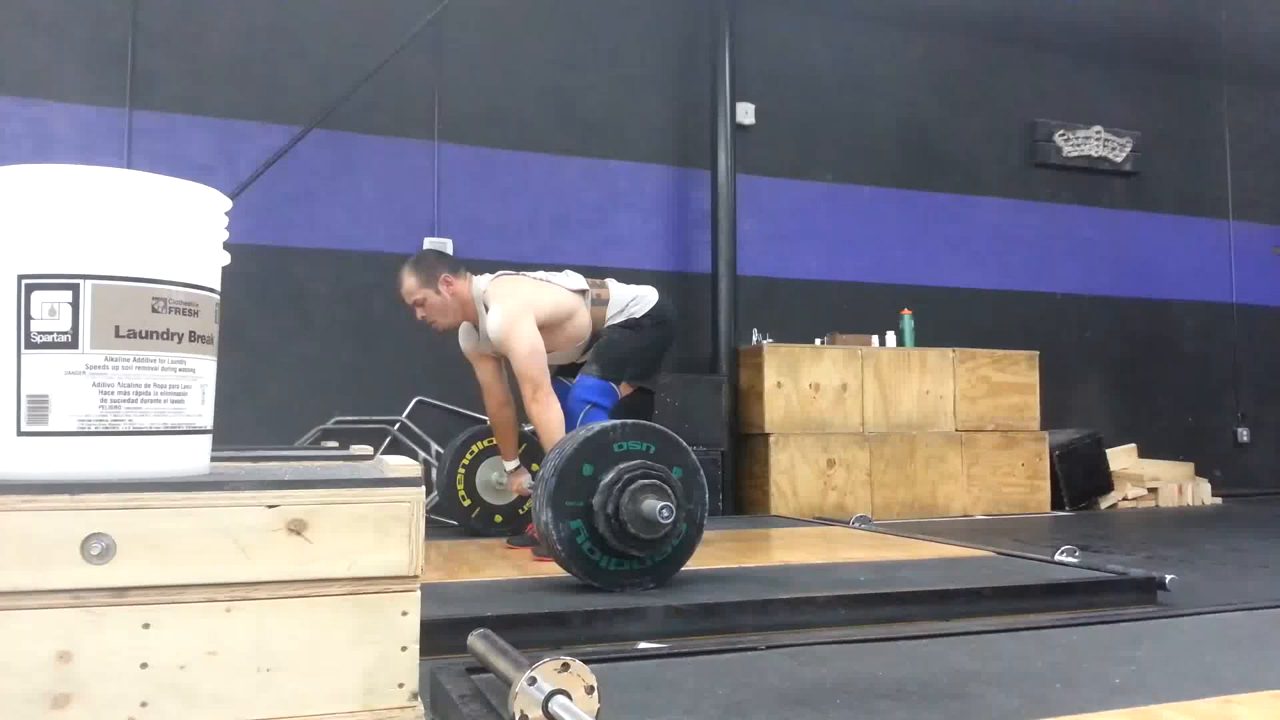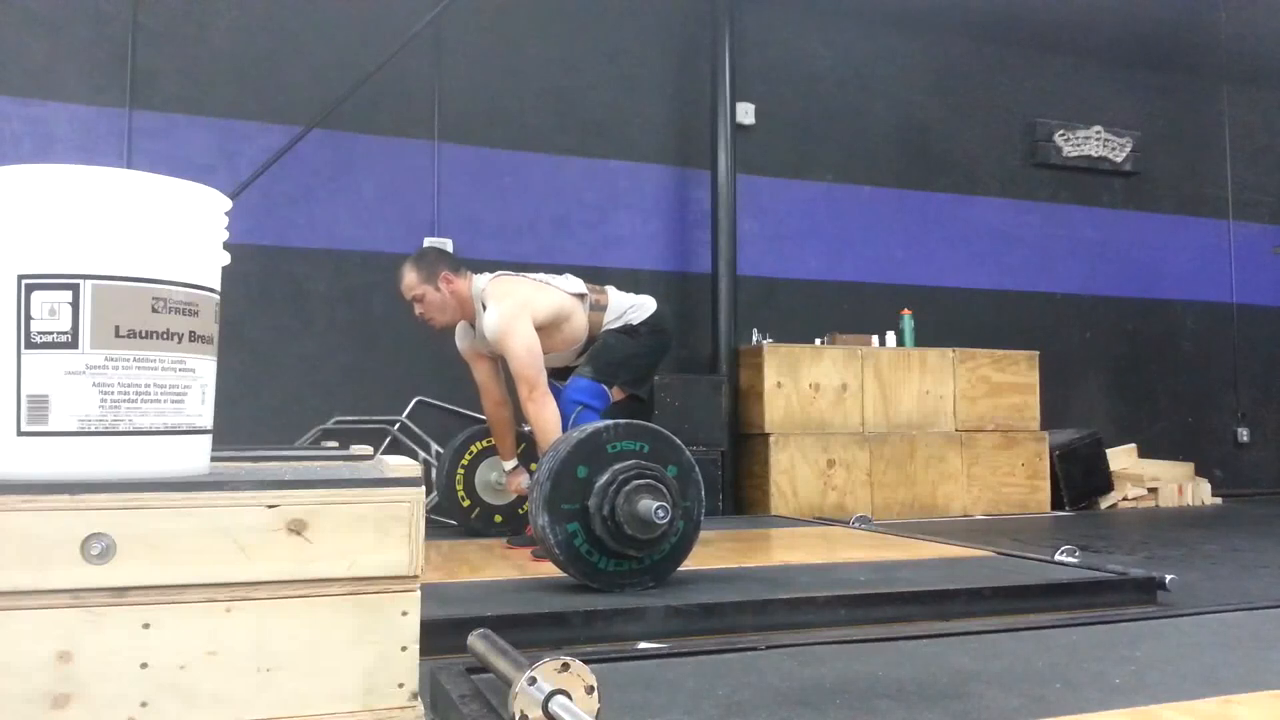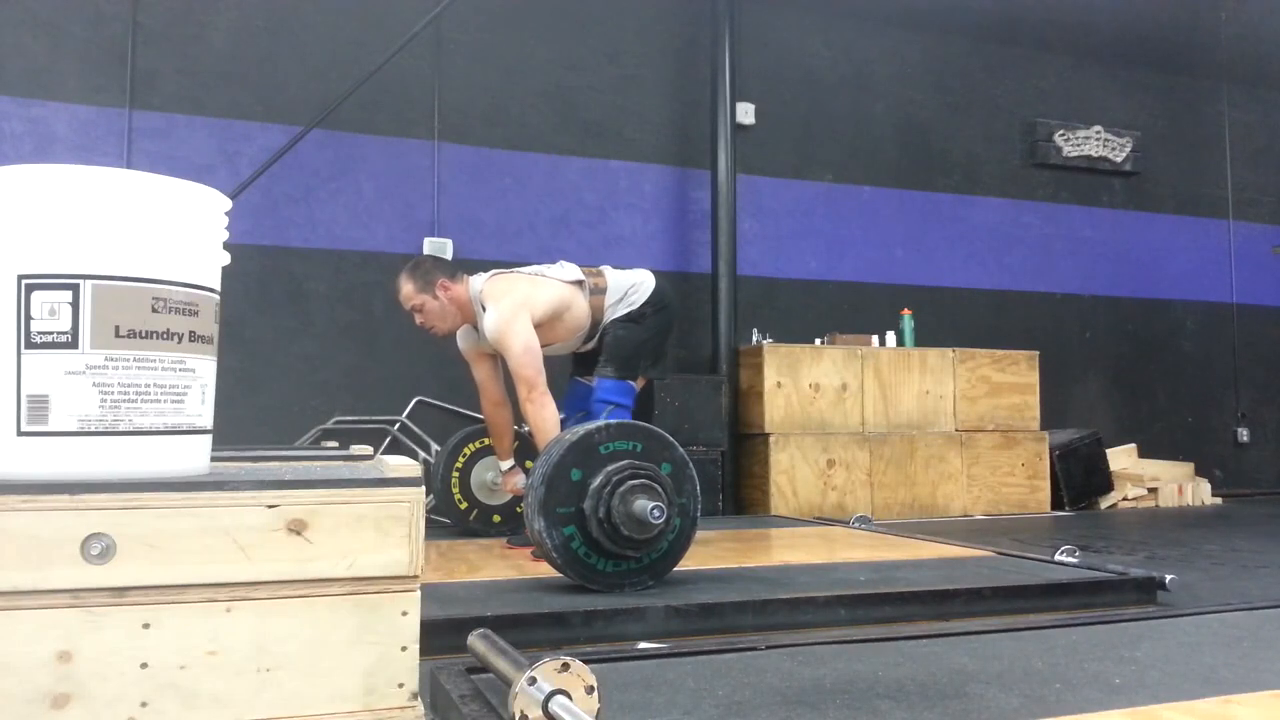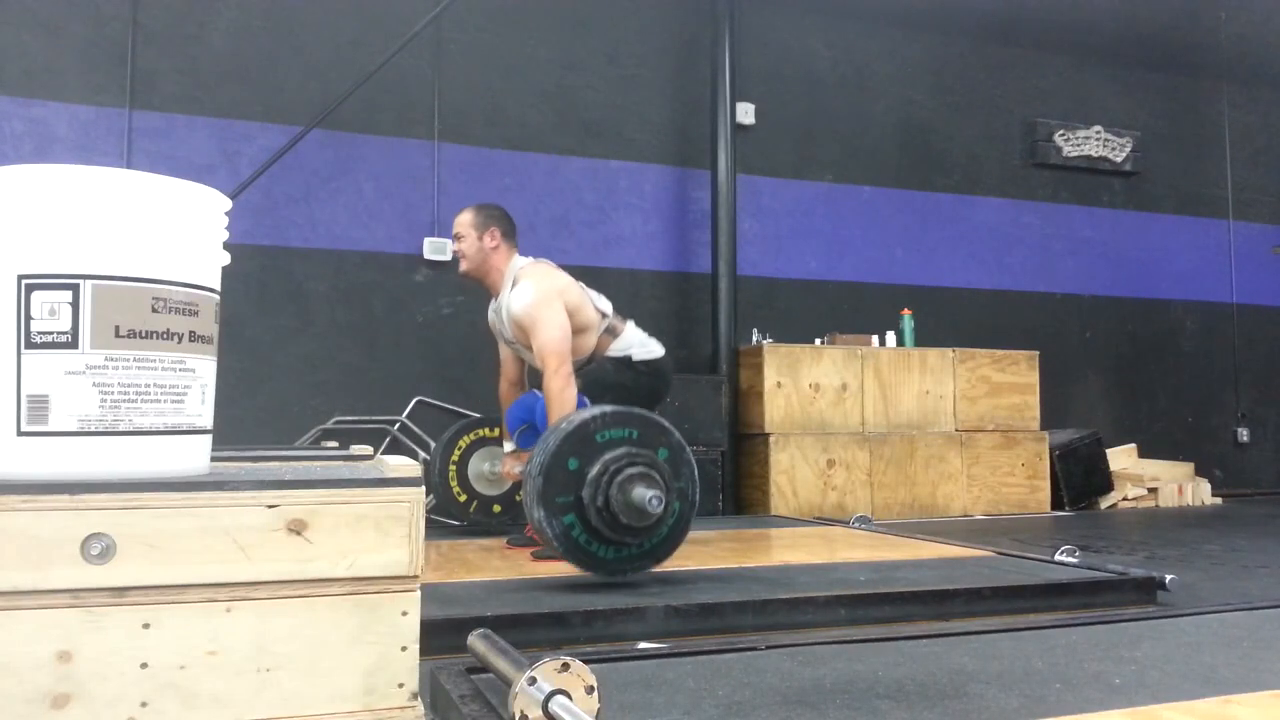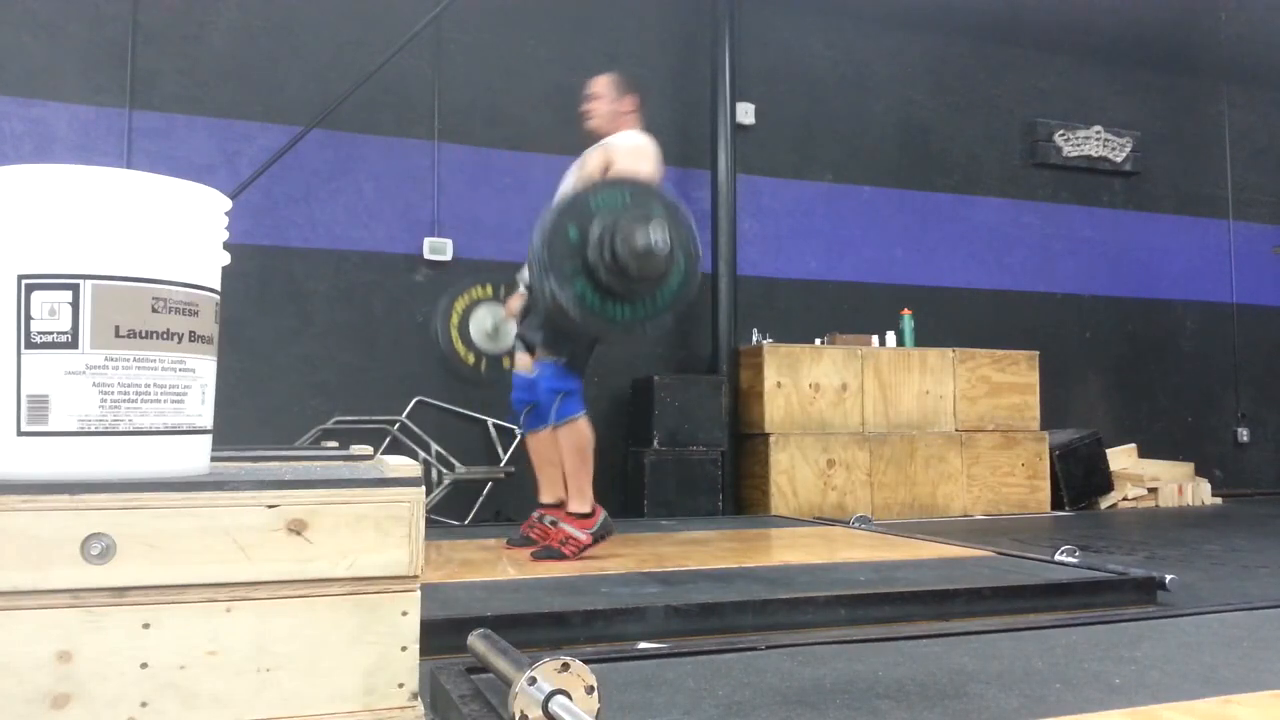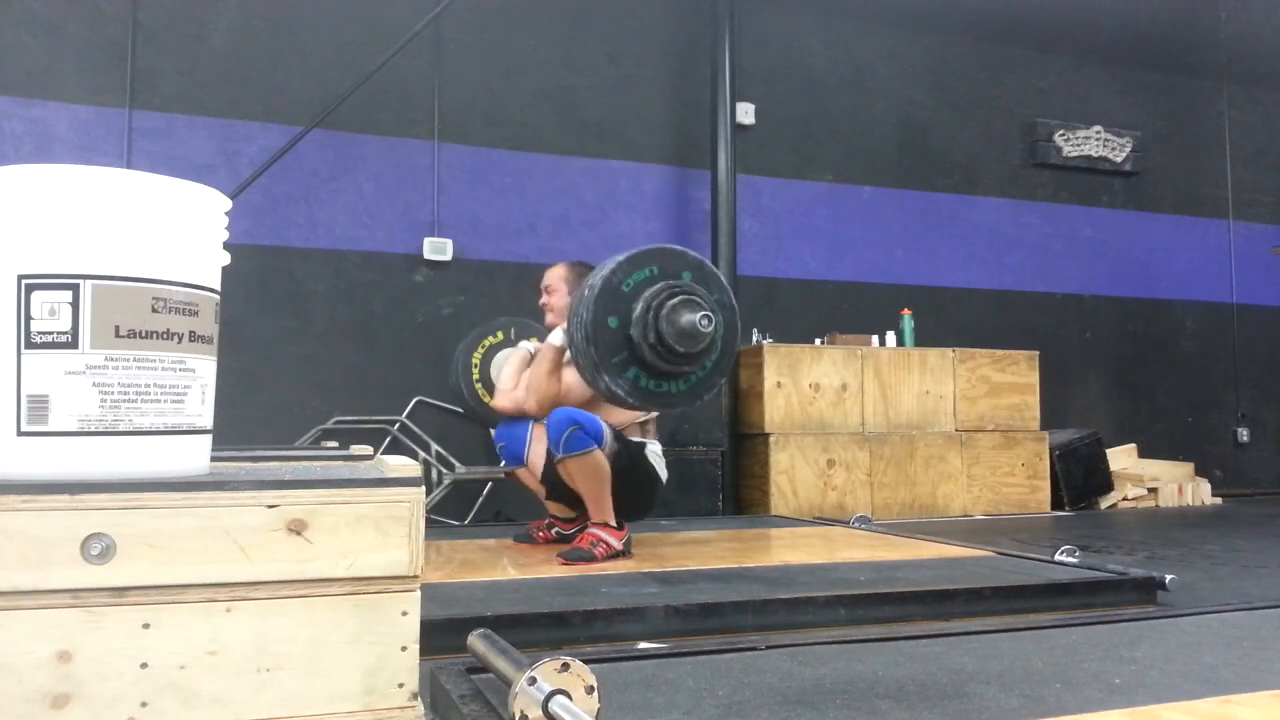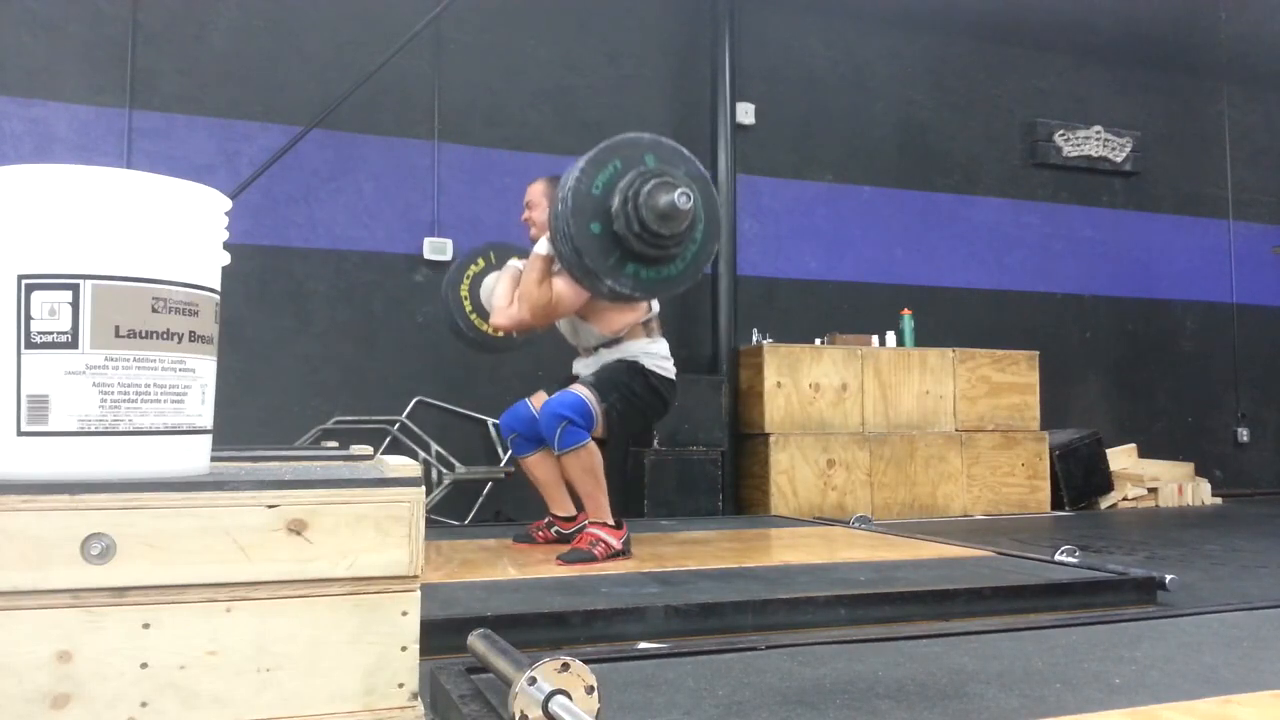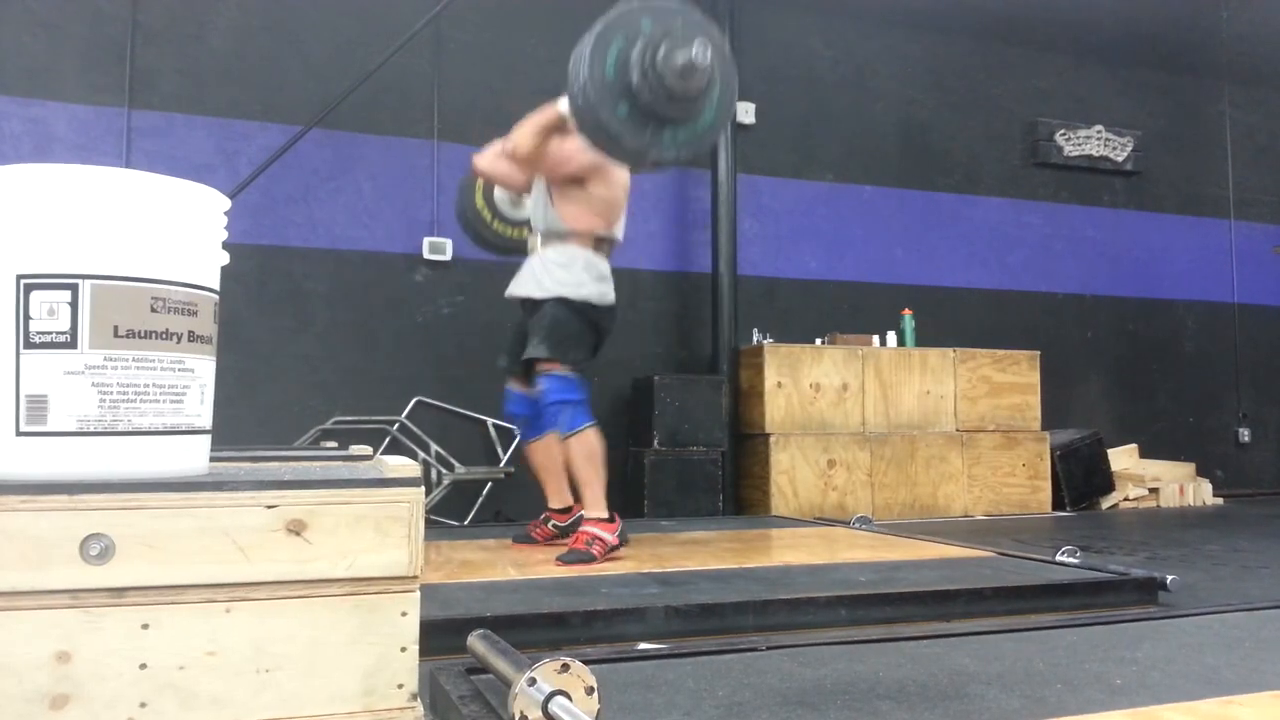
dt=0.7s
person 1, frame 1
left shoulder: (505, 313)
right shoulder: (471, 333)
left elbow: (539, 397)
right elbow: (498, 402)
right wrist: (513, 467)
left hip: (643, 318)
right hip: (606, 329)
left knee: (586, 401)
right knee: (560, 409)
person 1, frame 2
left shoulder: (503, 314)
right shoulder: (469, 333)
left elbow: (535, 397)
right elbow: (494, 402)
right wrist: (511, 467)
left hip: (639, 325)
right hip: (603, 333)
left knee: (578, 403)
right knee: (557, 407)
person 1, frame 3
left shoulder: (502, 312)
right shoulder: (470, 332)
left elbow: (535, 396)
right elbow: (494, 401)
right wrist: (508, 466)
left hip: (639, 306)
right hip: (605, 319)
left knee: (610, 403)
right knee: (577, 412)
person 1, frame 4
left shoulder: (532, 291)
right shoulder: (499, 306)
left elbow: (559, 376)
right elbow: (511, 381)
right wrist: (511, 449)
left hip: (638, 366)
right hip: (604, 368)
left knee: (554, 415)
right knee: (521, 415)
person 1, frame 5
left shoulder: (634, 144)
right shoulder: (598, 153)
right wrist: (526, 283)
left knee: (554, 389)
right knee: (528, 391)
left ankle: (585, 517)
right ankle: (552, 511)
person 1, frame 6
right shoulder: (566, 352)
left elbow: (536, 403)
right elbow: (503, 400)
left wrist: (557, 340)
right wrist: (525, 348)
left hip: (635, 473)
right hip: (595, 465)
left knee: (567, 422)
right knee: (509, 432)
left ankle: (609, 530)
right ankle: (568, 521)
person 1, frame 7
right shoulder: (557, 264)
left elbow: (535, 314)
right elbow: (502, 317)
left wrist: (543, 247)
right wrist: (514, 266)
left hip: (641, 371)
right hip: (601, 370)
left knee: (559, 415)
right knee: (516, 423)
left ankle: (607, 531)
right ankle: (566, 521)
person 1, frame 8
left shoulder: (592, 151)
right shoulder: (557, 155)
left elbow: (519, 150)
right elbow: (485, 162)
left wrist: (557, 114)
right wrist: (550, 117)
left hip: (575, 295)
right hip: (539, 294)
left knee: (561, 402)
right knee: (526, 408)
left ankle: (601, 525)
right ankle: (562, 514)
